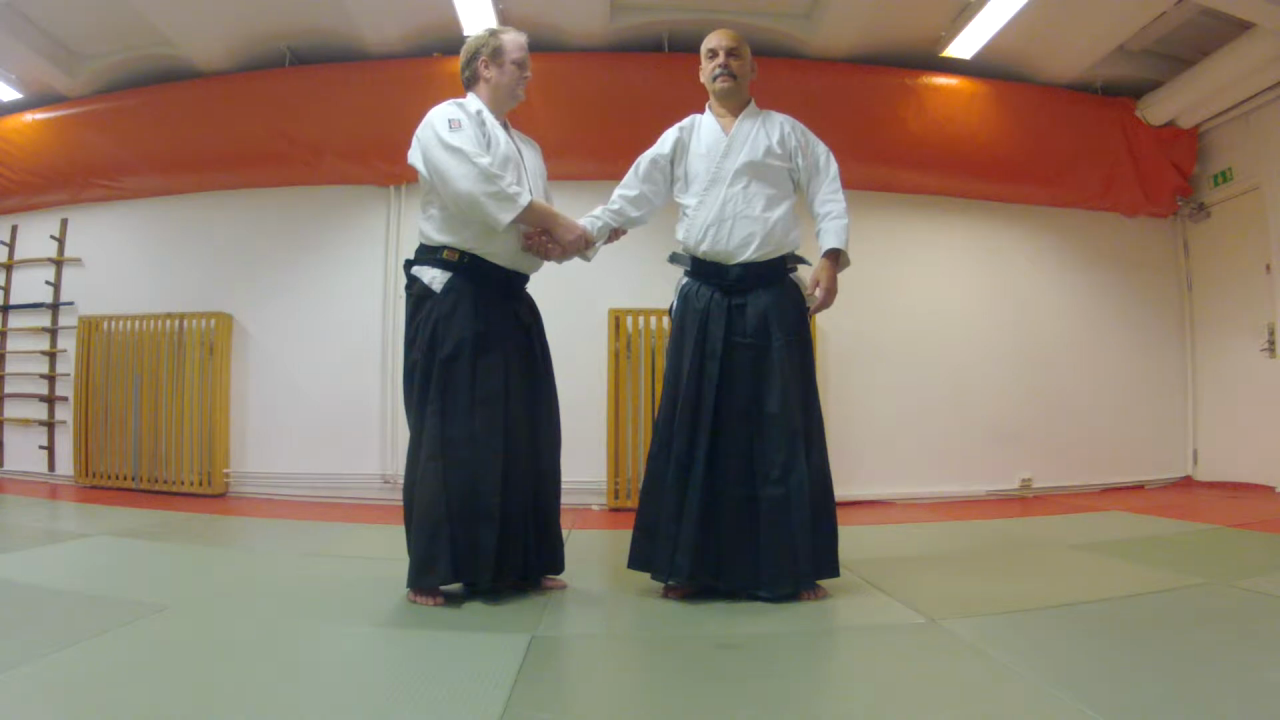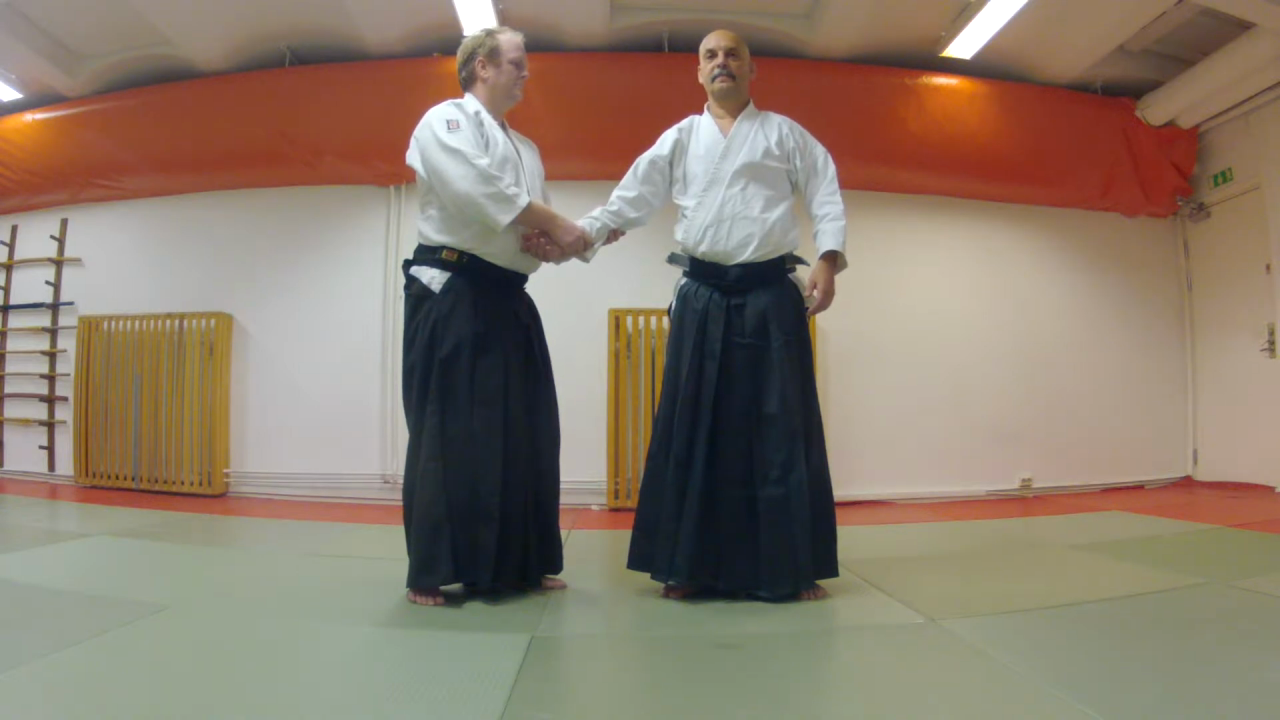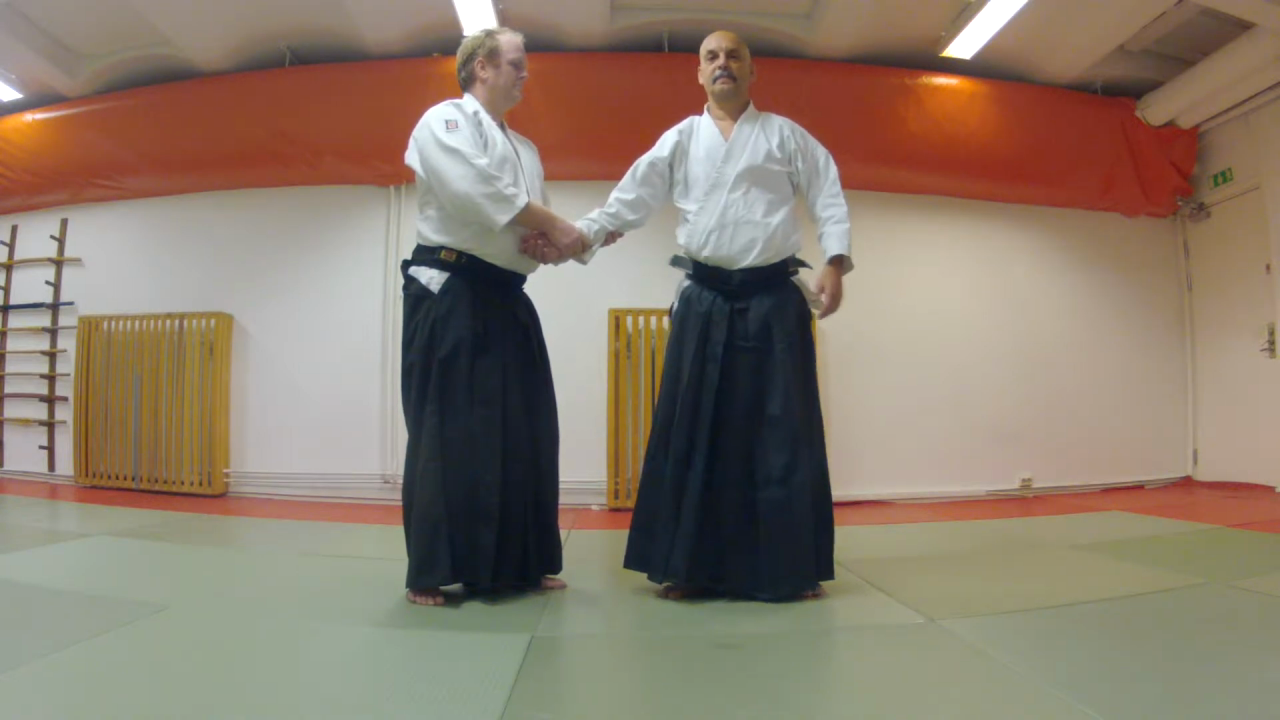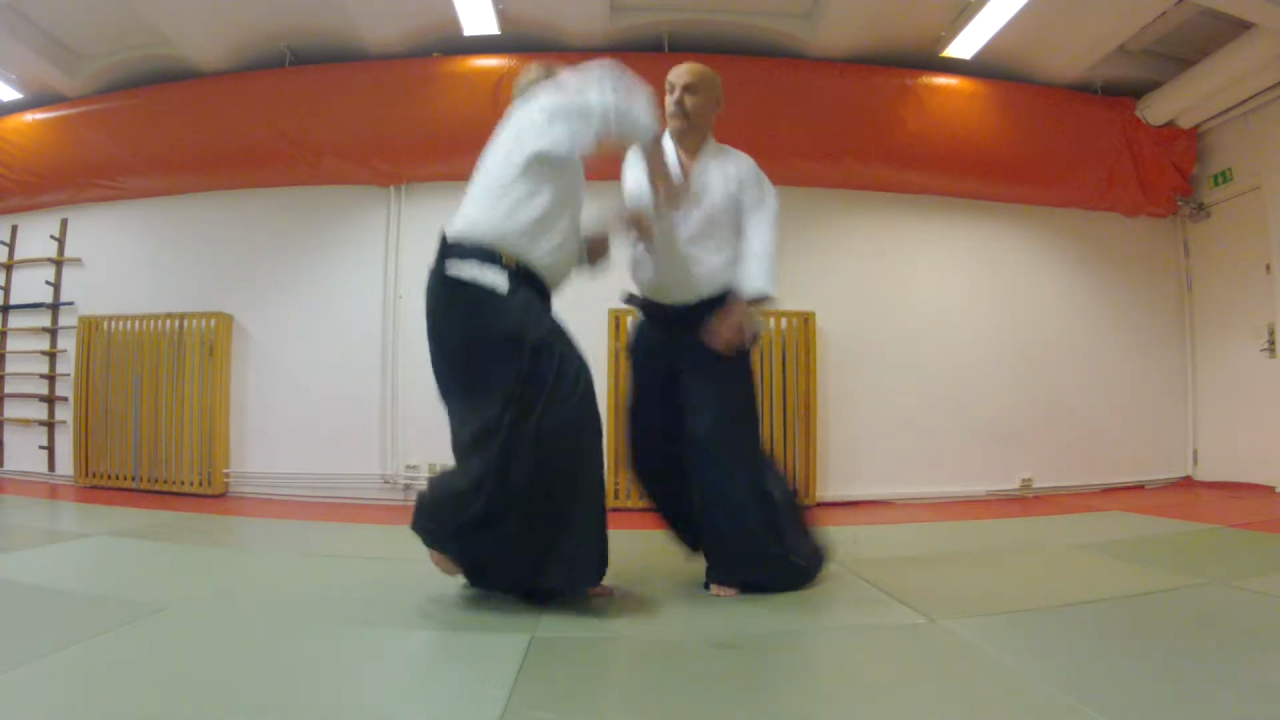
dt=1s
person 1, frame 1
left shoulder: (526, 147)
right shoulder: (449, 119)
left elbow: (541, 229)
right elbow: (477, 189)
left wrist: (575, 236)
right wrist: (555, 222)
left hip: (509, 298)
right hip: (453, 293)
left knee: (524, 433)
right knee: (450, 433)
left ankle: (517, 563)
right ankle: (430, 572)
person 1, frame 2
left shoulder: (524, 148)
right shoulder: (447, 120)
left elbow: (540, 231)
right elbow: (476, 189)
left wrist: (573, 240)
right wrist: (556, 225)
left hip: (508, 299)
right hip: (452, 293)
left knee: (523, 433)
right knee: (449, 433)
left ankle: (517, 563)
right ankle: (430, 571)
person 1, frame 3
left shoulder: (524, 148)
right shoulder: (446, 120)
left elbow: (535, 228)
right elbow: (475, 190)
left wrist: (572, 239)
right wrist: (554, 225)
left hip: (505, 299)
right hip: (450, 293)
left knee: (523, 433)
right knee: (449, 432)
left ankle: (518, 563)
right ankle: (431, 571)
person 1, frame 4
left shoulder: (545, 150)
right shoulder: (547, 109)
left elbow: (552, 244)
right elbow: (613, 95)
left wrist: (590, 245)
right wrist: (657, 160)
left hip: (500, 294)
right hip: (483, 293)
left knee: (561, 410)
right knee: (539, 416)
left ankle: (545, 566)
right ankle: (450, 529)
person 2, frame 1
left shoulder: (786, 132)
right shoulder: (680, 138)
left elbow: (828, 194)
right elbow: (631, 198)
left wrist: (830, 258)
left hip: (773, 295)
right hip: (703, 297)
left knee: (780, 429)
right knee: (694, 428)
left ankle: (792, 567)
right ankle: (690, 565)
person 2, frame 2
left shoulder: (785, 133)
right shoulder: (679, 140)
left elbow: (825, 195)
right elbow: (629, 199)
left wrist: (828, 259)
left hip: (771, 295)
right hip: (702, 298)
left knee: (780, 429)
right knee: (693, 429)
left ankle: (791, 566)
right ankle: (691, 564)
person 2, frame 3
left shoulder: (786, 134)
right shoulder: (679, 140)
left elbow: (829, 196)
right elbow: (629, 200)
left wrist: (834, 264)
left hip: (773, 297)
right hip: (705, 299)
left knee: (782, 431)
right knee: (691, 430)
left ankle: (791, 568)
right ankle: (691, 566)
person 2, frame 4
left shoulder: (739, 168)
right shoulder: (644, 158)
left elbow: (759, 238)
right elbow: (641, 208)
left wrist: (742, 307)
right wrist: (643, 214)
left hip: (714, 321)
right hip: (657, 324)
left knee: (718, 441)
right knee: (655, 447)
left ankle: (744, 564)
